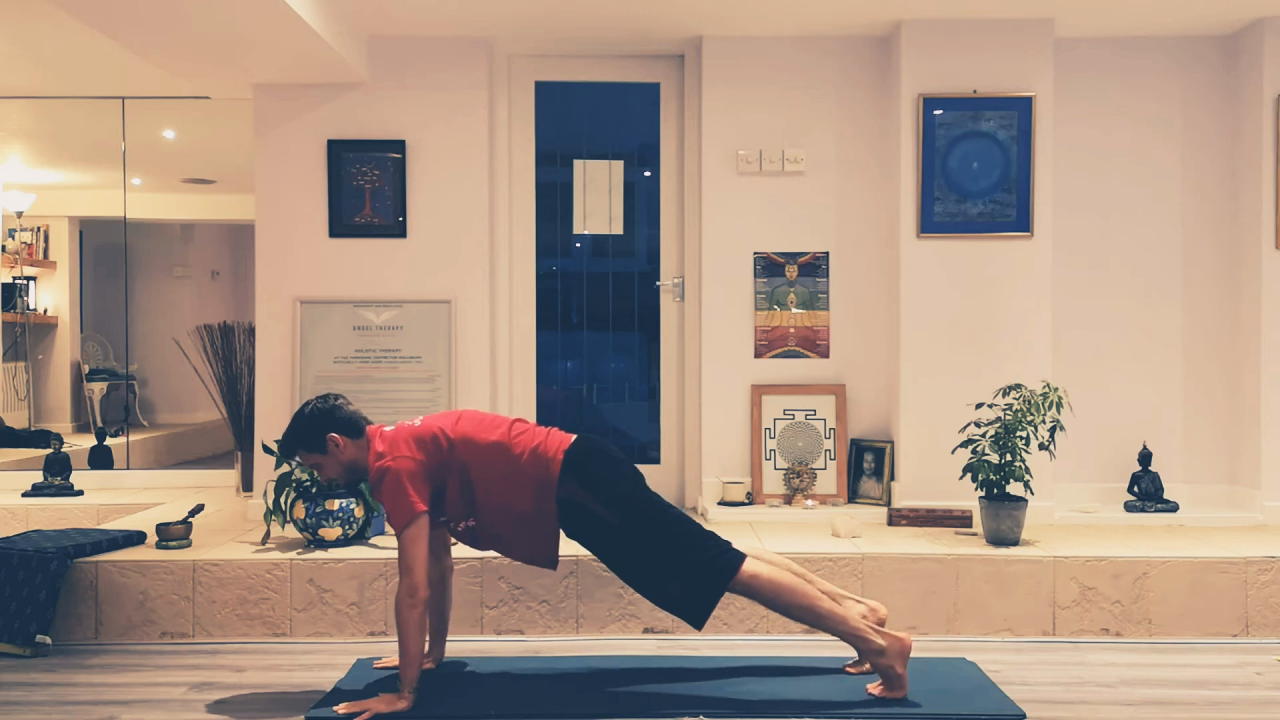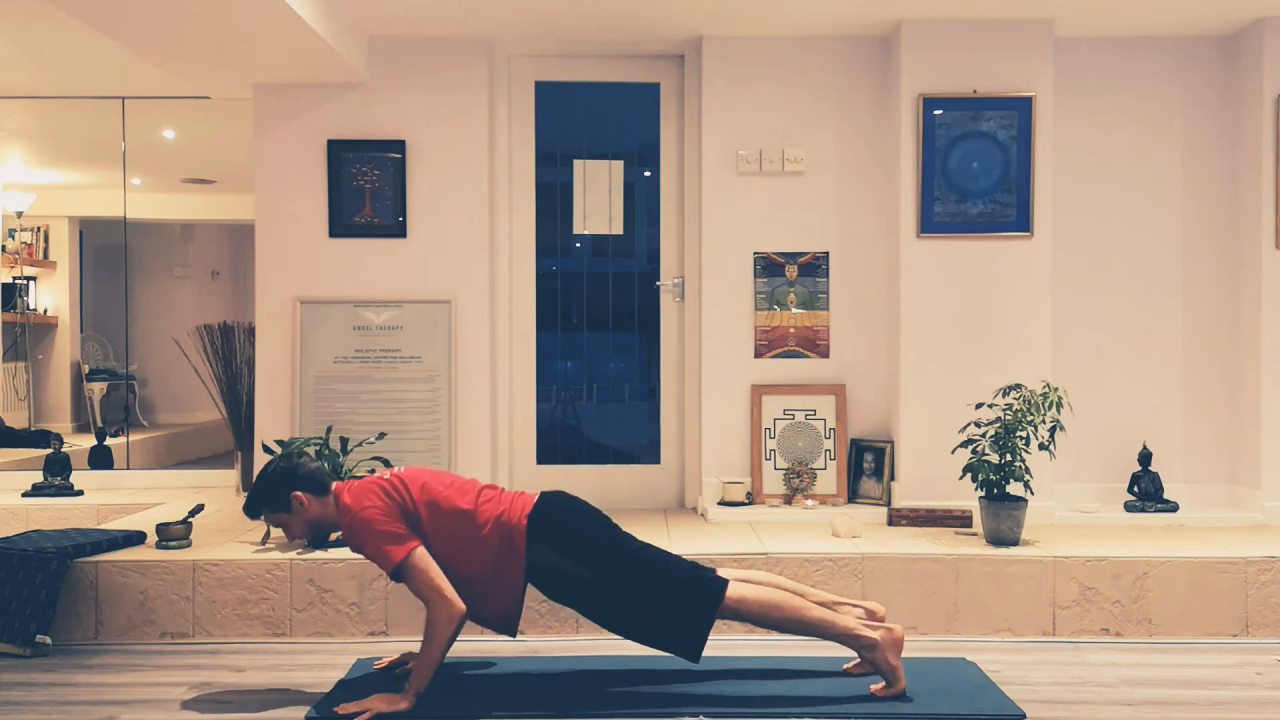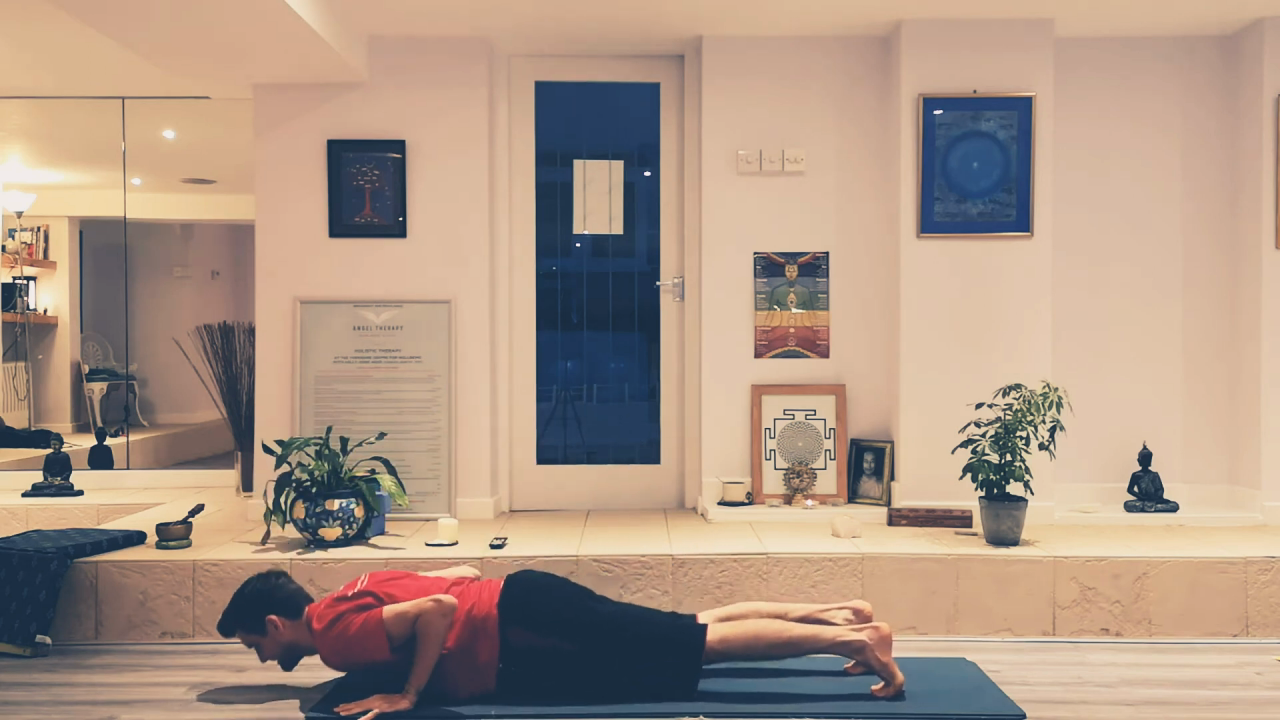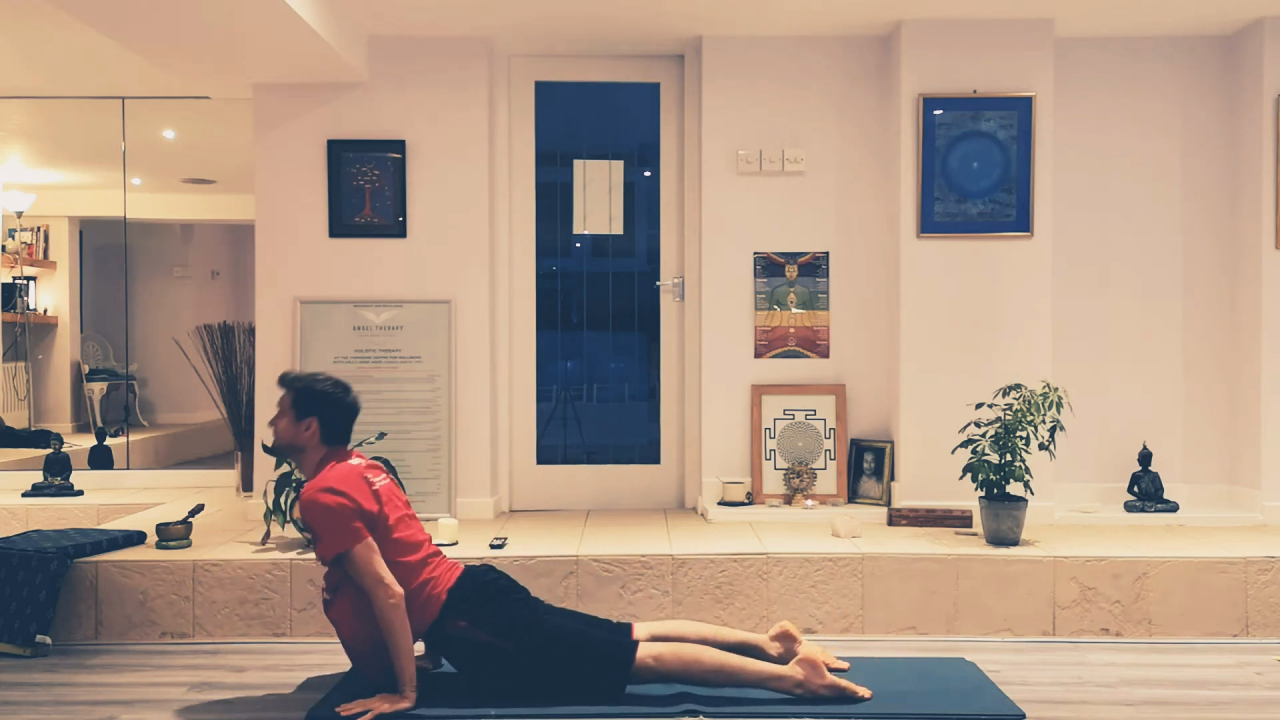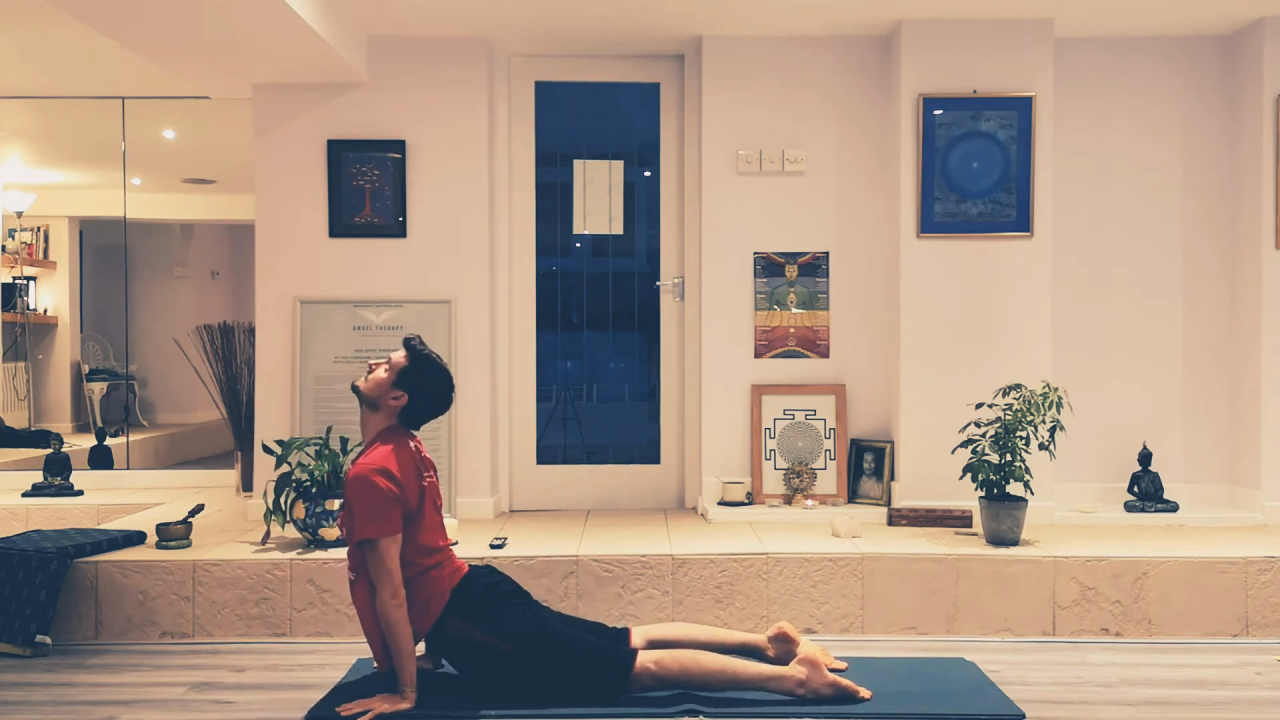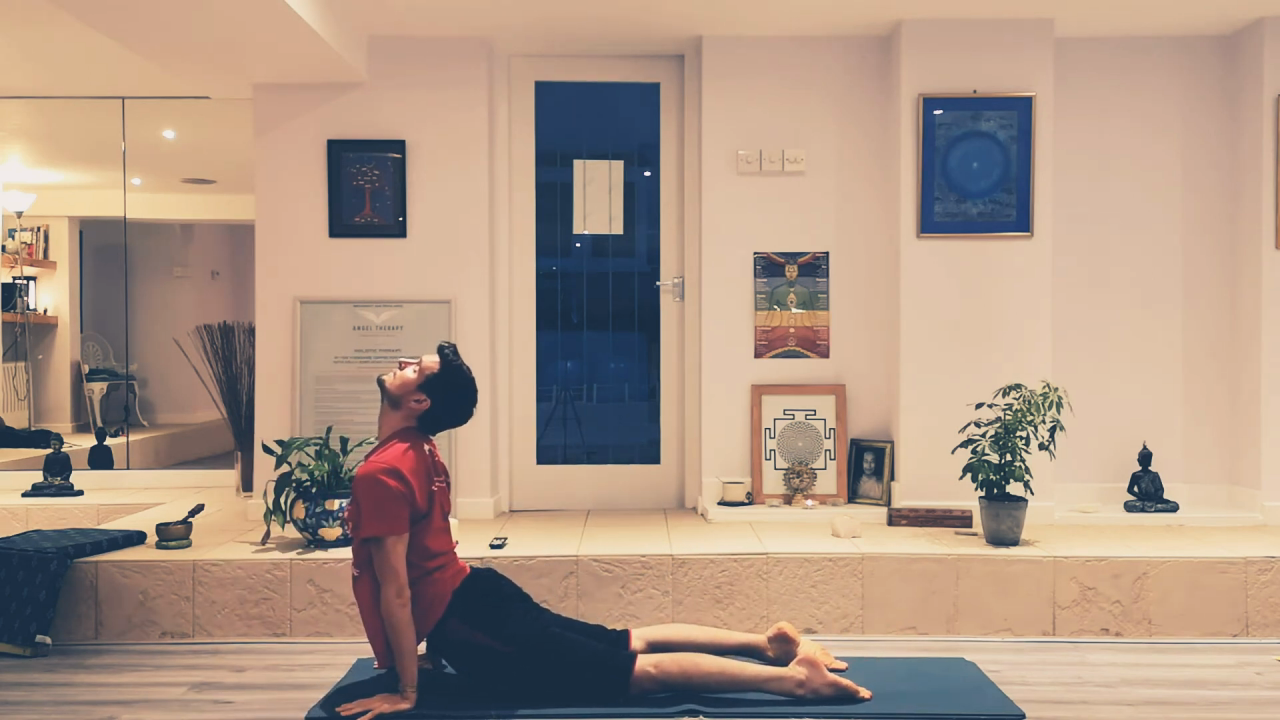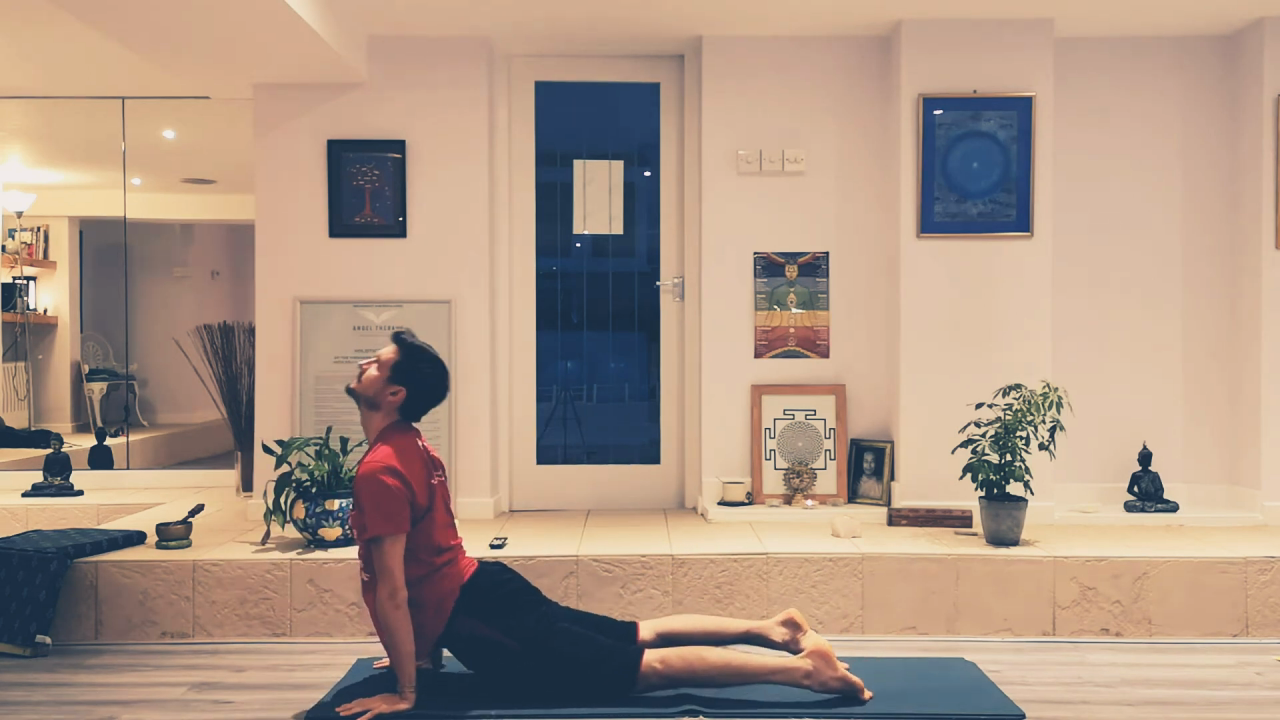
dt=0.7s
person 1, frame 1
left shoulder: (391, 465)
right shoulder: (409, 449)
left elbow: (414, 591)
right elbow: (439, 564)
right wrist: (433, 654)
left hip: (574, 483)
right hip: (577, 476)
left knee: (722, 570)
right knee: (724, 558)
left ankle: (876, 643)
right ankle: (858, 610)
person 1, frame 2
left shoulder: (361, 515)
right shoulder: (377, 494)
left elbow: (449, 606)
right elbow: (453, 576)
right wrist: (427, 656)
left hip: (546, 540)
right hip: (546, 527)
left knee: (711, 599)
right knee: (711, 588)
left ankle: (868, 636)
right ankle: (857, 612)
person 1, frame 3
left shoulder: (335, 633)
right shoulder: (352, 598)
left elbow: (439, 609)
right elbow: (462, 575)
right wrist: (413, 662)
left hip: (522, 625)
right hip: (520, 600)
left knee: (700, 642)
right knee: (699, 624)
left ankle: (854, 639)
right ankle: (842, 615)
person 1, frame 4
left shoulder: (323, 495)
right shoulder: (359, 468)
left elbow: (388, 593)
right wrist: (429, 647)
left hip: (466, 615)
right hip: (472, 591)
left knee: (636, 661)
right knee: (633, 637)
right ankle: (767, 643)
person 1, frame 5
left shoulder: (370, 473)
right shoulder: (406, 450)
left elbow: (389, 590)
right wrist: (434, 647)
left hip: (467, 621)
right hip: (475, 594)
left knee: (638, 667)
right knee: (633, 641)
left ankle: (794, 677)
right ankle: (765, 643)
person 1, frame 6
left shoulder: (380, 473)
right shoulder: (420, 453)
left elbow: (394, 590)
right wrist: (433, 647)
left hip: (463, 624)
right hip: (473, 599)
left knee: (638, 671)
right knee: (632, 642)
right ankle: (765, 642)
person 1, frame 7
left shoulder: (379, 470)
right shoulder: (410, 448)
left elbow: (392, 592)
right wrist: (428, 648)
left hip: (475, 617)
right hip: (482, 593)
left knee: (644, 666)
right knee: (641, 635)
left ankle: (802, 667)
right ankle: (771, 629)
